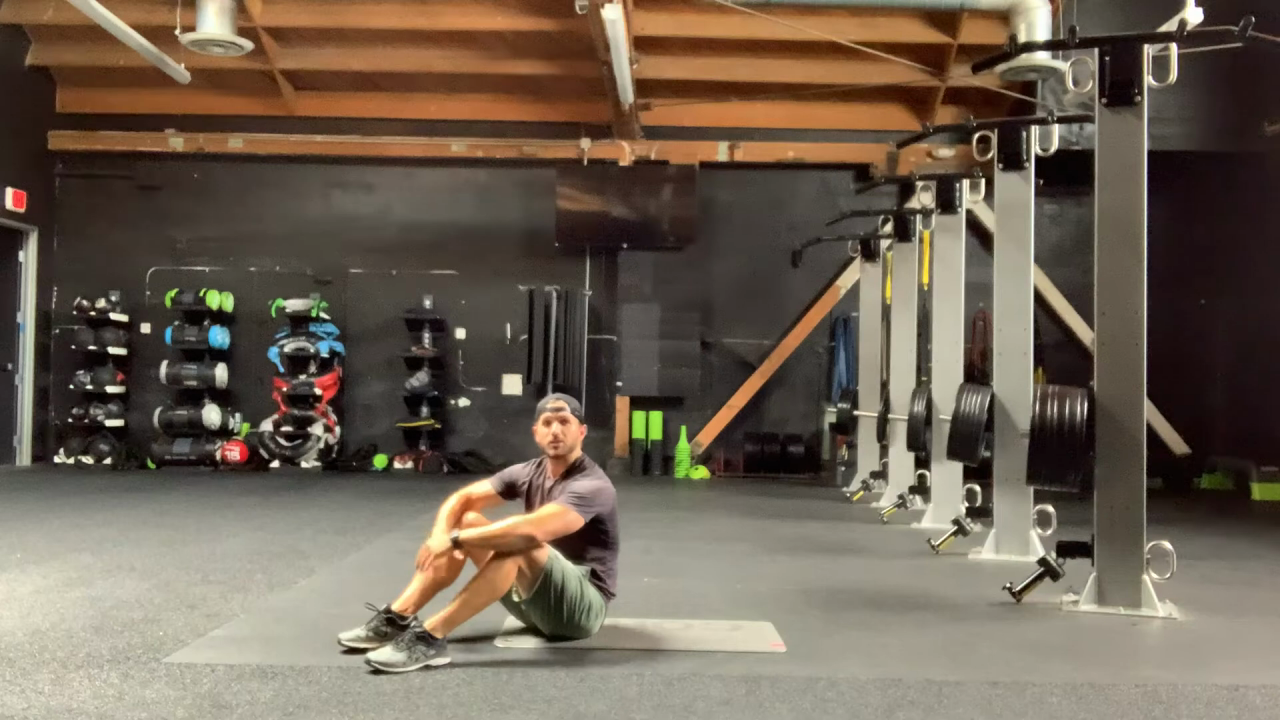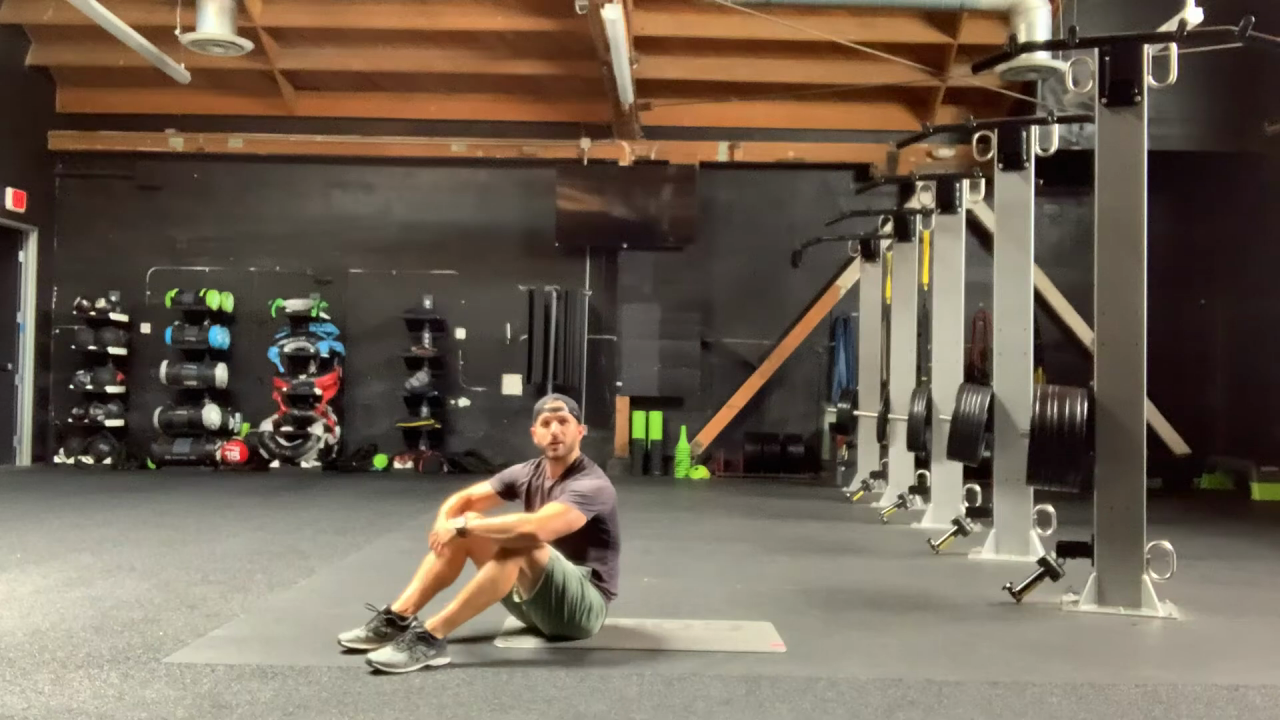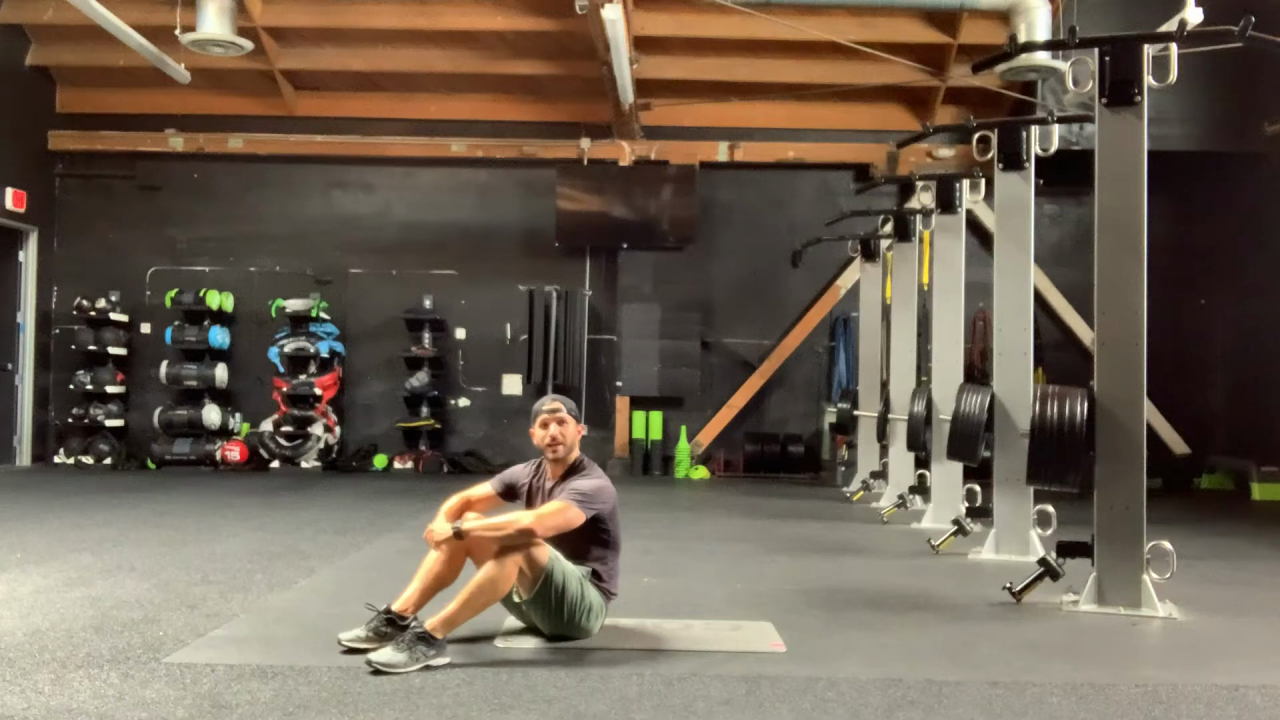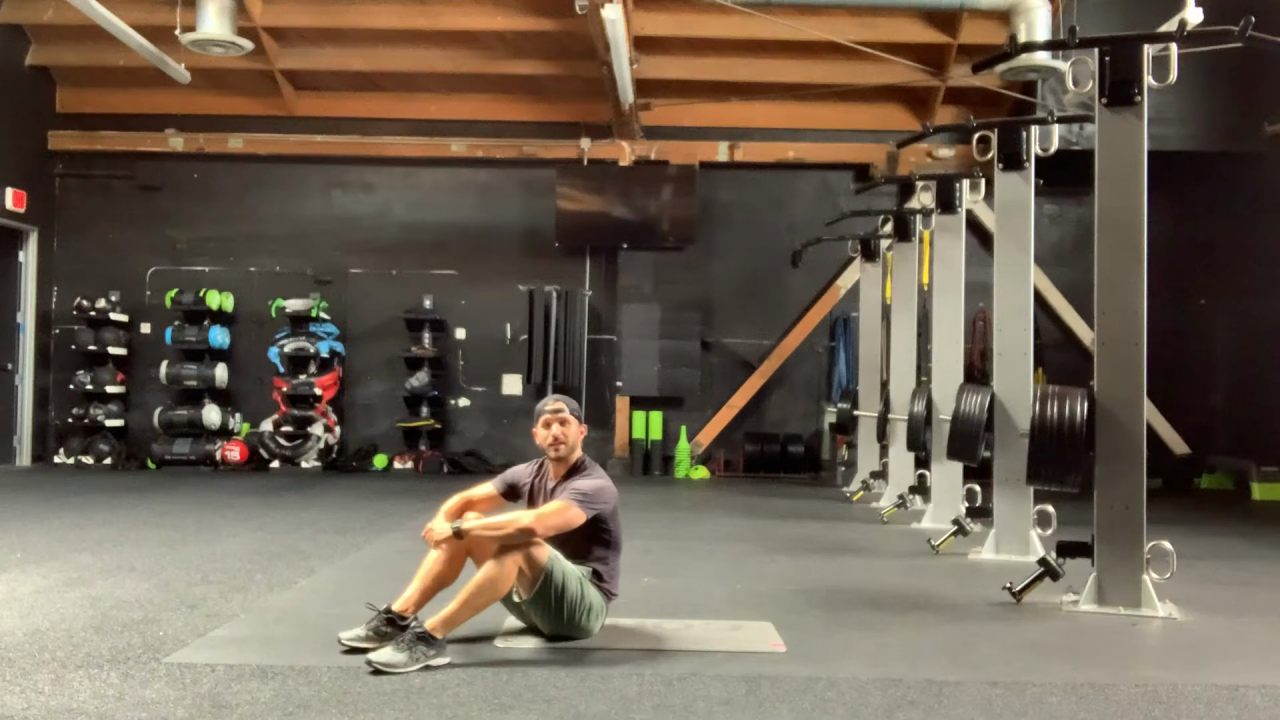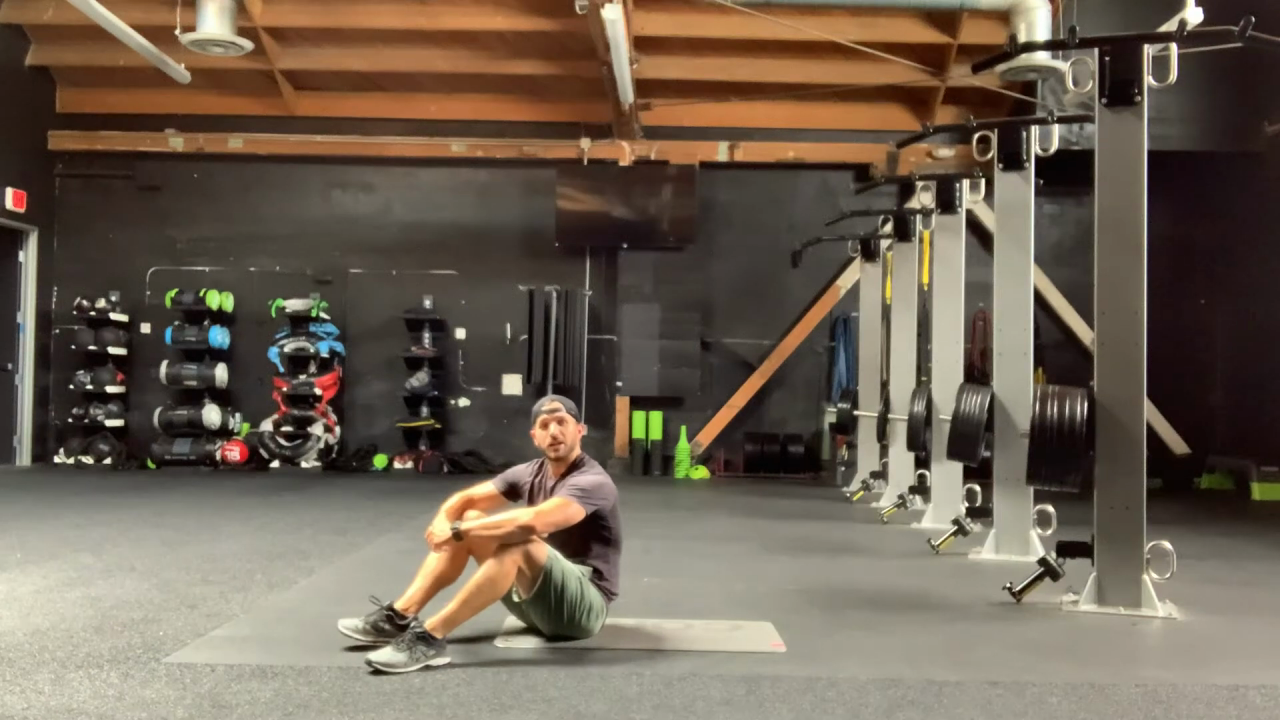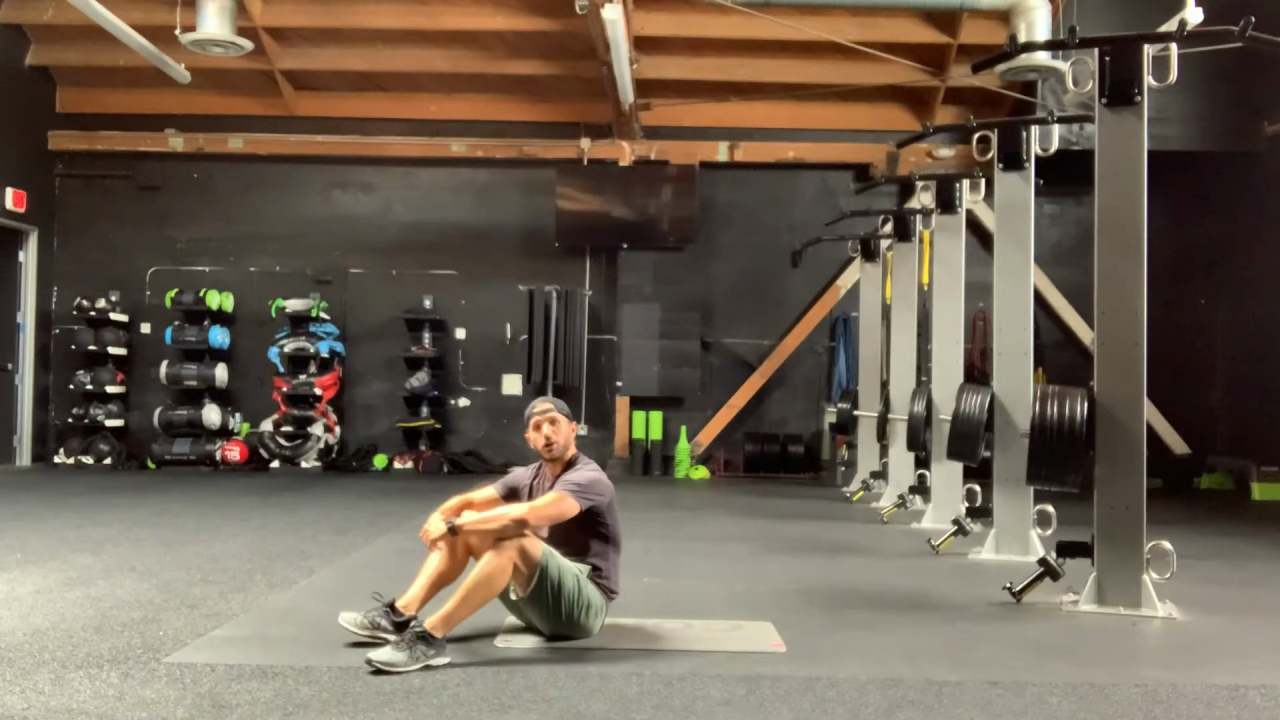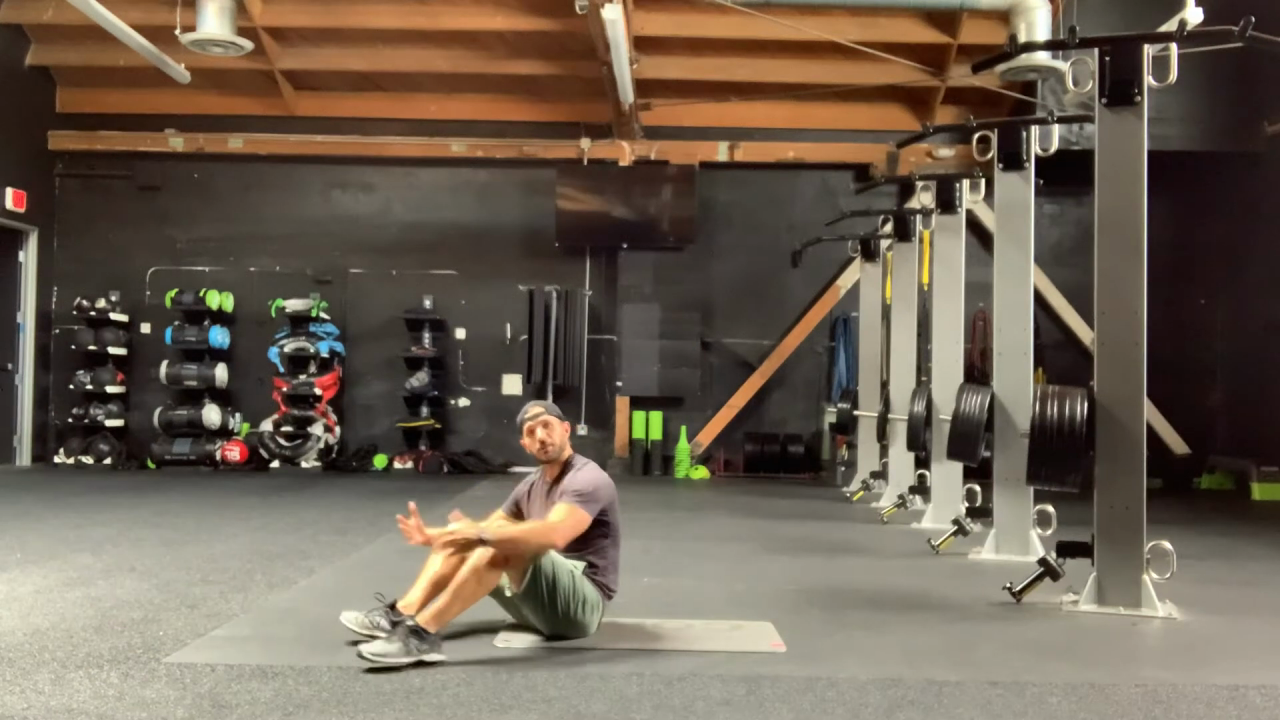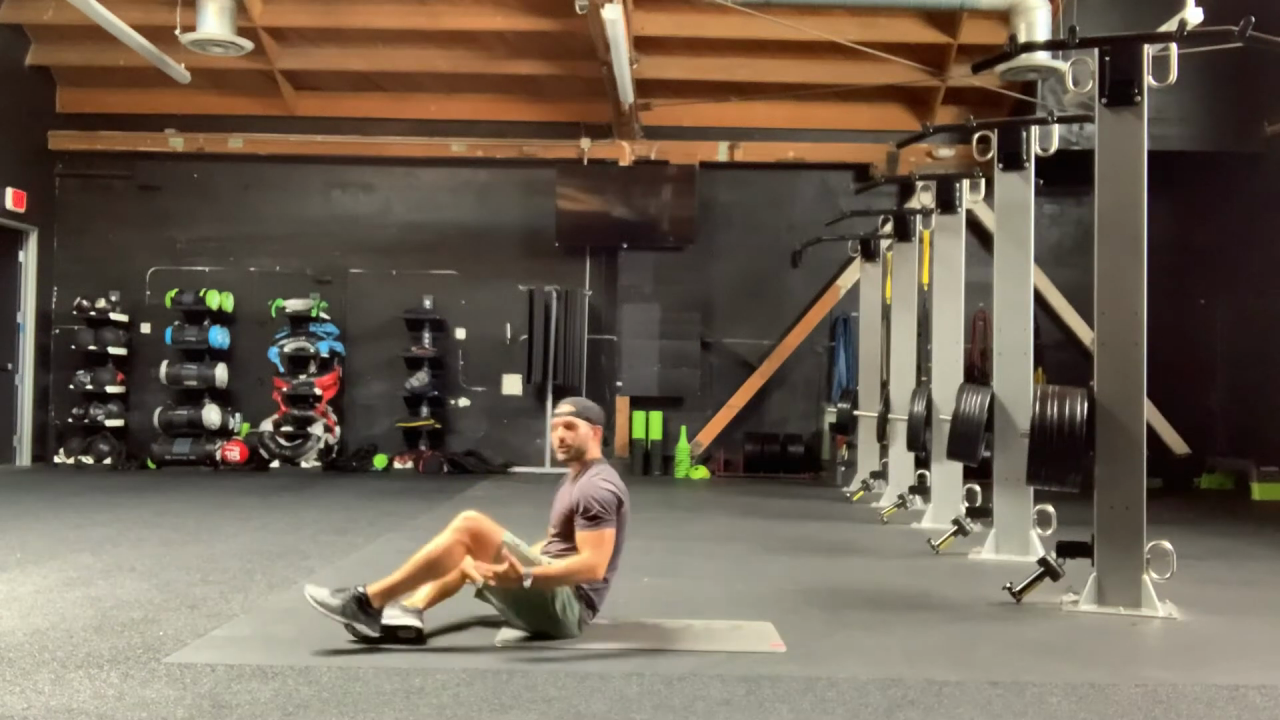
dt=0.3s
person 1, frame 1
left shoulder: (592, 486)
right shoulder: (529, 473)
left elbow: (531, 530)
right elbow: (463, 497)
left wrist: (453, 538)
right wrist: (442, 534)
left hip: (581, 606)
right hip: (534, 597)
left knee: (520, 545)
right knee: (468, 522)
left ankle: (430, 637)
right ankle: (397, 619)
person 1, frame 2
left shoulder: (592, 486)
right shoulder: (528, 473)
left elbow: (535, 528)
right elbow: (461, 499)
left wrist: (461, 527)
right wrist: (445, 527)
left hip: (583, 605)
right hip: (534, 596)
left knee: (520, 544)
right knee: (468, 526)
left ankle: (431, 637)
right ankle: (396, 619)
person 1, frame 3
left shoulder: (592, 486)
right shoulder: (527, 474)
left elbow: (531, 524)
right elbow: (463, 500)
left wrist: (457, 530)
right wrist: (441, 525)
left hip: (581, 605)
right hip: (534, 596)
left knee: (519, 544)
right knee: (465, 525)
left ankle: (431, 637)
right ankle: (398, 619)
person 1, frame 4
left shoulder: (594, 486)
right shoulder: (530, 474)
left elbow: (531, 524)
right elbow: (465, 500)
left wrist: (456, 529)
right wrist: (441, 523)
left hip: (582, 605)
right hip: (534, 595)
left knee: (519, 543)
right knee: (468, 524)
left ankle: (430, 637)
right ankle: (397, 618)
person 1, frame 5
left shoulder: (592, 482)
right shoulder: (530, 473)
left elbow: (531, 522)
right elbow: (466, 498)
left wrist: (457, 531)
right wrist: (442, 523)
left hip: (582, 605)
right hip: (536, 595)
left knee: (518, 542)
right knee: (469, 520)
left ankle: (430, 636)
right ankle: (399, 617)
person 1, frame 6
left shoulder: (587, 479)
right shoulder: (529, 477)
left elbow: (525, 516)
right elbow: (466, 502)
left wrist: (451, 526)
right wrist: (437, 520)
left hip: (583, 604)
right hip: (538, 595)
left knee: (512, 539)
right knee: (468, 523)
left ankle: (430, 636)
right ankle: (400, 614)
person 1, frame 7
left shoulder: (588, 481)
right shoulder: (531, 486)
left elbow: (553, 536)
right elbow: (490, 530)
left wrist: (482, 536)
right wrist: (431, 536)
left hip: (580, 604)
right hip: (539, 598)
left knee: (499, 541)
right knee: (464, 534)
left ankle: (422, 633)
right ankle: (400, 612)
person 1, frame 8
left shoulder: (598, 488)
right shoulder: (575, 481)
left elbow: (592, 567)
left wrist: (523, 577)
left hip: (563, 607)
right hip: (549, 595)
left knee: (469, 526)
right knee: (467, 553)
left ankle: (367, 604)
right ankle: (408, 610)
